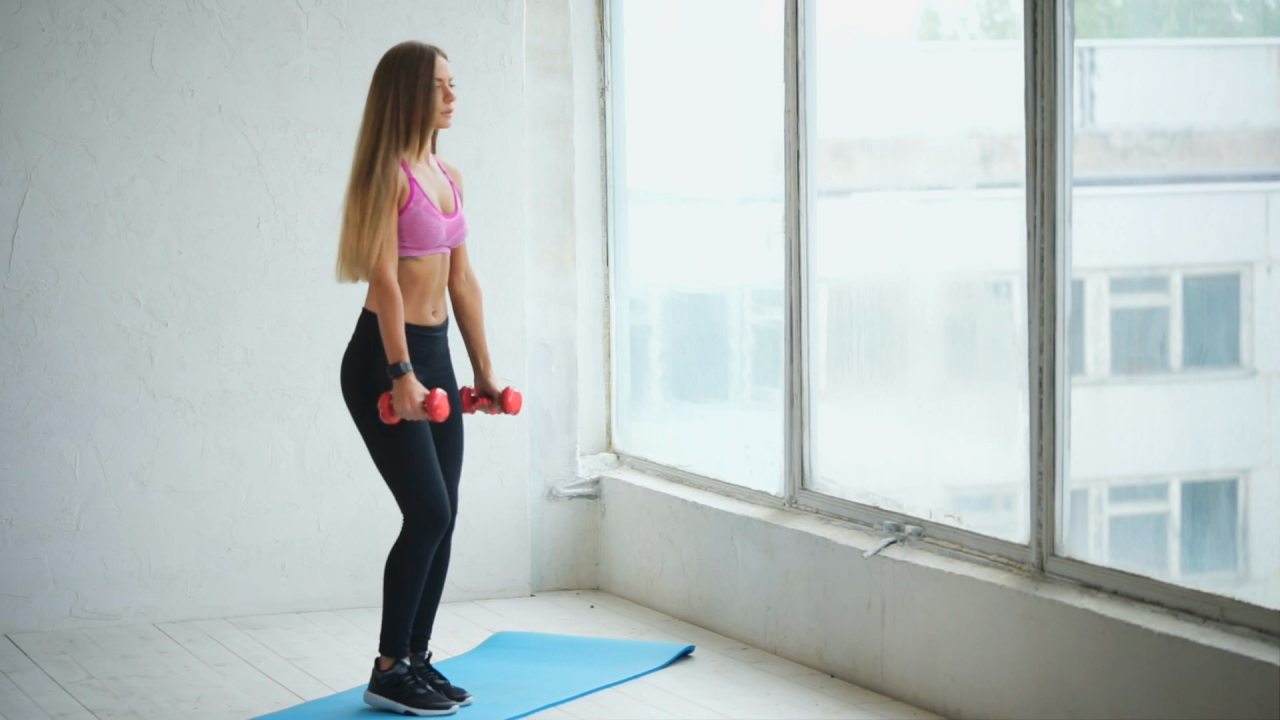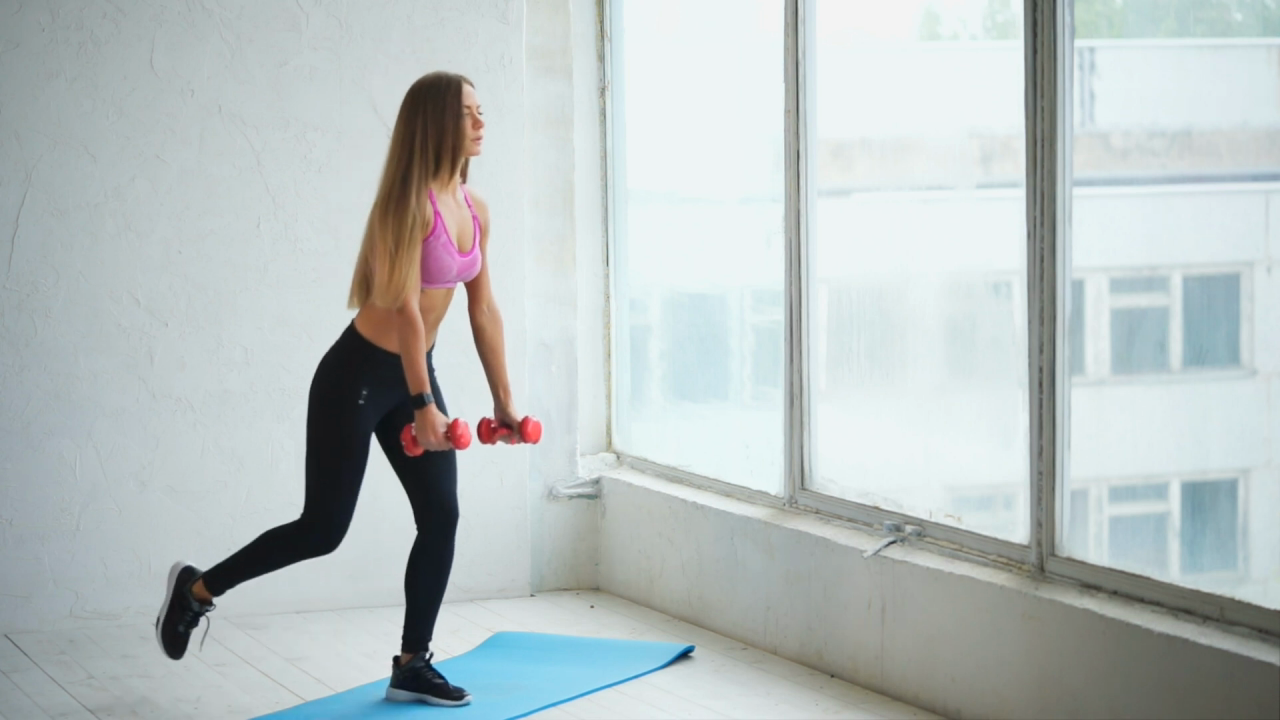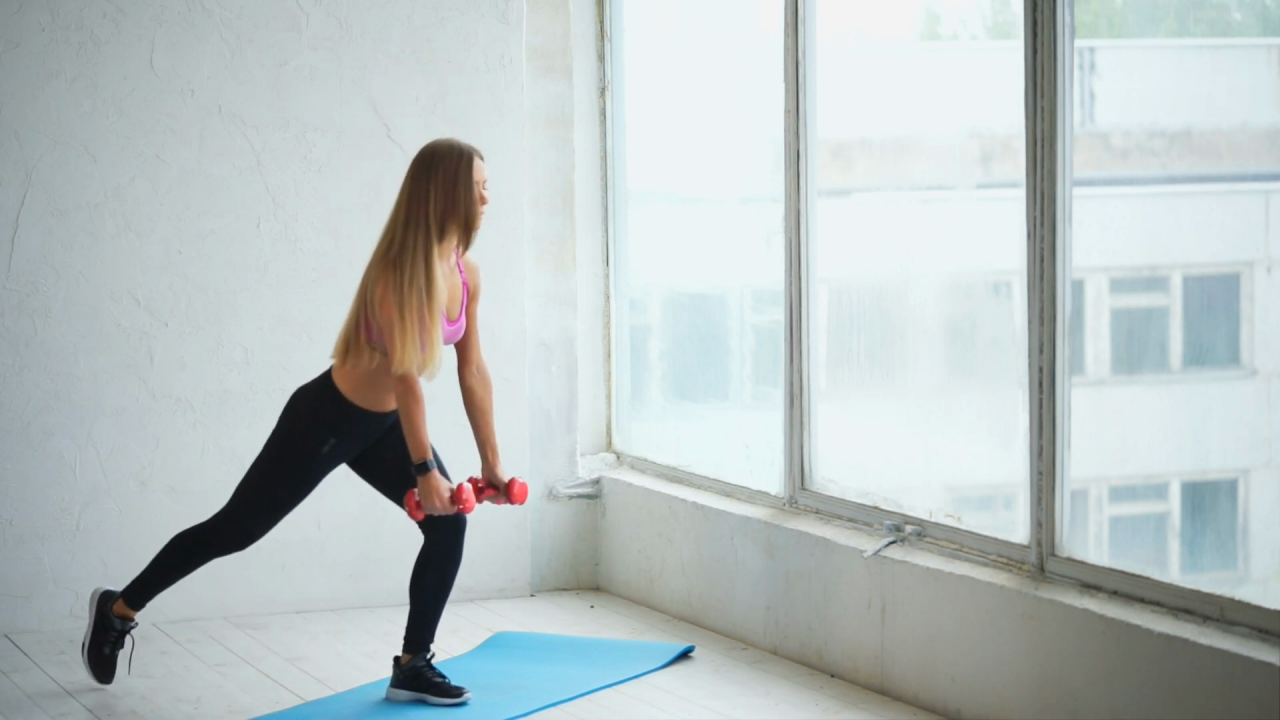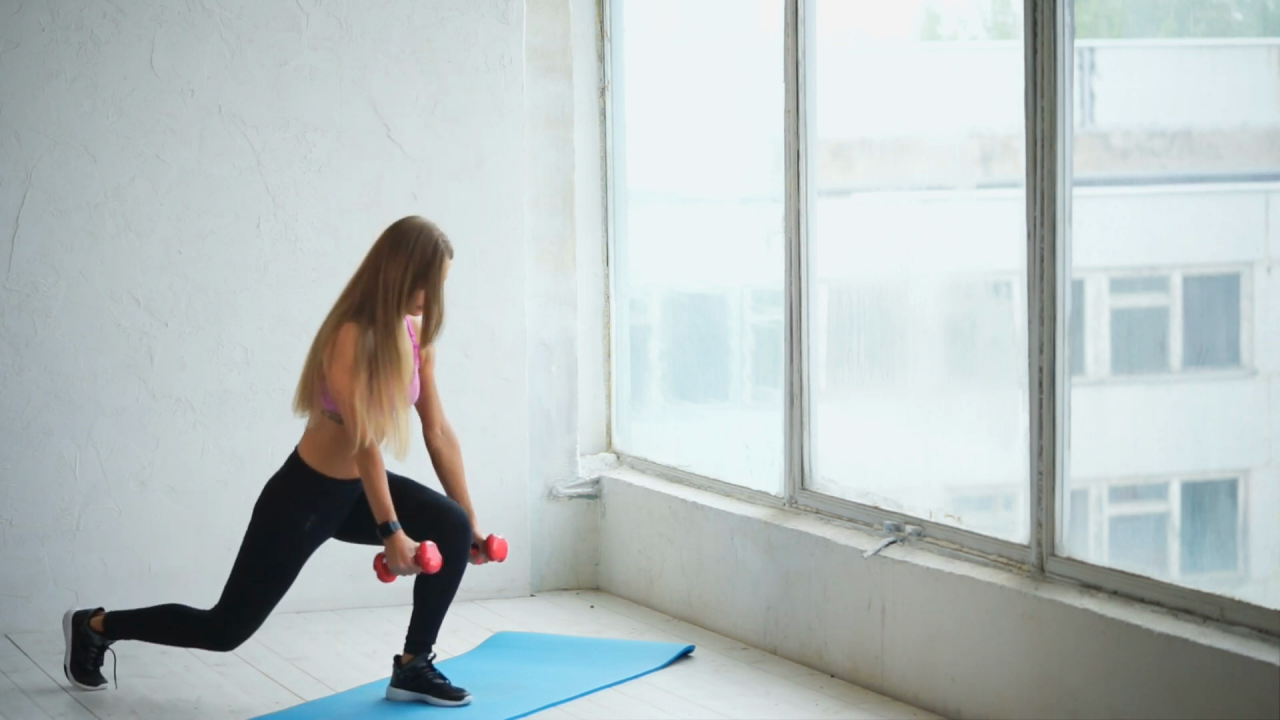
dt=0.7s
person 1, frame 1
left shoulder: (447, 175)
right shoulder: (385, 176)
left elbow: (463, 280)
right elbow: (382, 279)
left wrist: (483, 371)
right wrist: (399, 374)
left hip: (434, 354)
right hip: (382, 360)
left knee: (442, 518)
right knee: (427, 515)
left ankle: (415, 659)
person 1, frame 2
left shoulder: (475, 207)
right shoulder: (409, 205)
left elbow: (483, 310)
right elbow: (406, 309)
left wrist: (503, 402)
right wrist: (424, 405)
left hip: (410, 375)
right hip: (356, 375)
left knee: (441, 518)
right knee: (322, 529)
left ankle: (412, 666)
right ankle: (195, 590)
person 1, frame 3
left shoulder: (467, 272)
right shoulder: (403, 269)
left elbow: (473, 371)
right elbow: (405, 376)
left wrist: (490, 462)
right wrist: (425, 468)
left hip: (380, 424)
right hip: (326, 419)
left knee: (449, 524)
right knee: (234, 529)
left ankle: (413, 666)
right ankle: (117, 609)
person 1, frame 4
left shoulder: (416, 336)
right shoulder: (349, 337)
left elbow: (438, 432)
right elbow: (363, 443)
left wrist: (470, 522)
right wrist: (390, 531)
left hip: (355, 489)
right hip: (304, 495)
left knee: (452, 527)
right knee: (227, 628)
left ankle: (413, 668)
right ankle: (93, 627)
